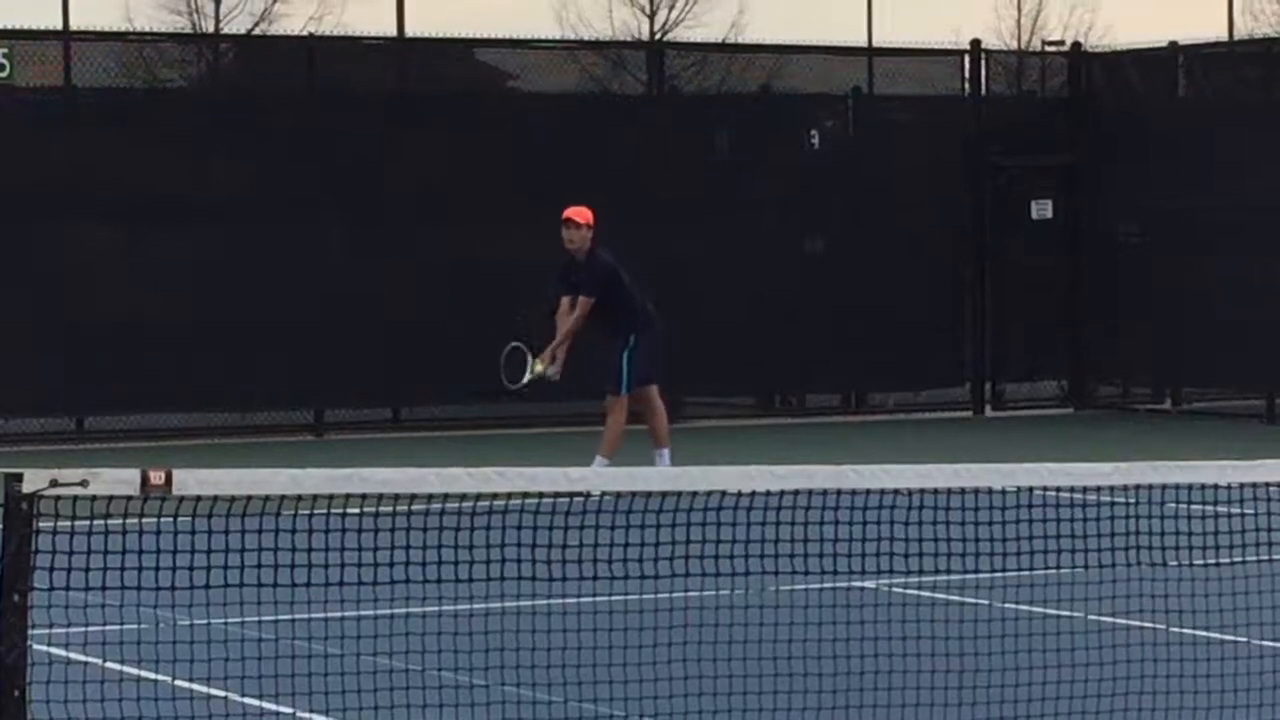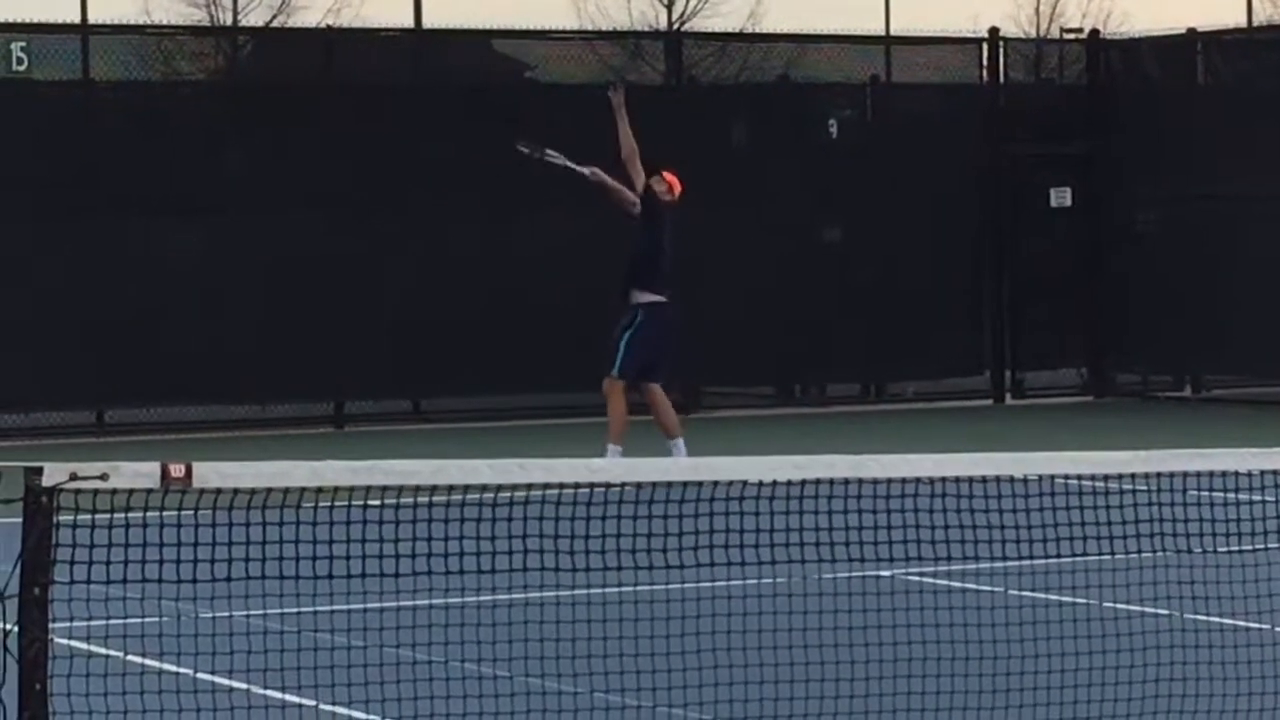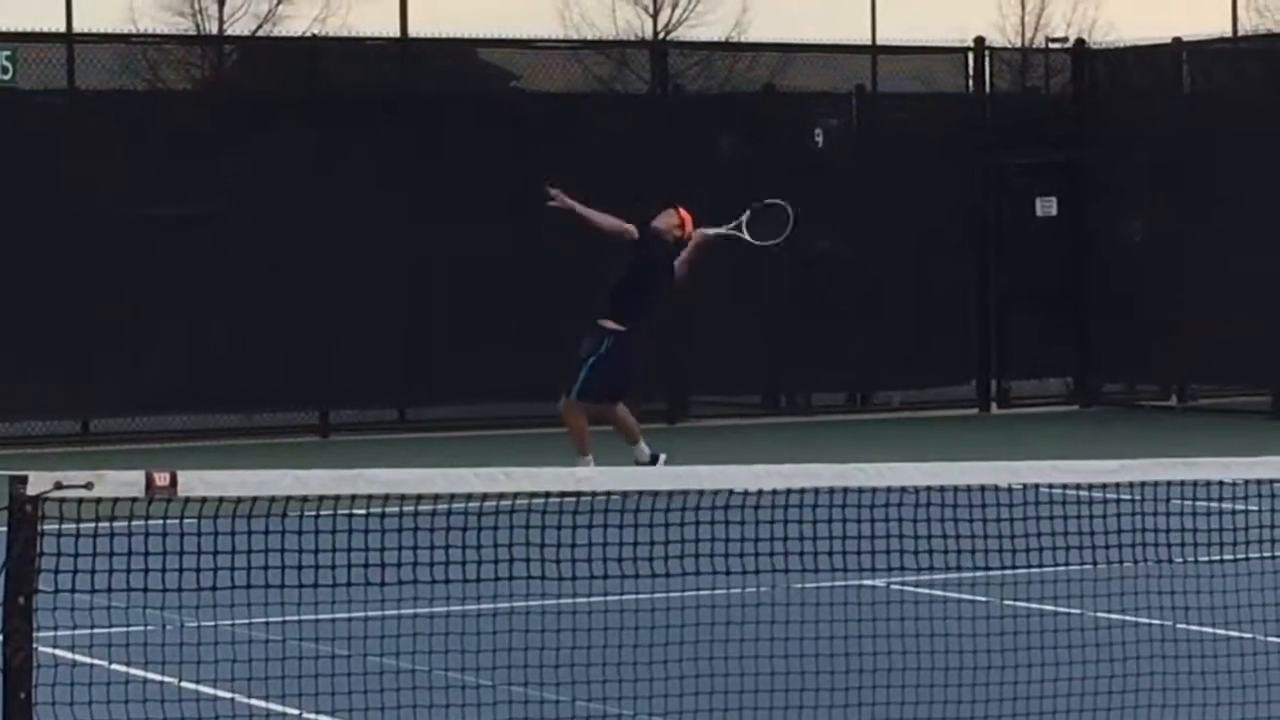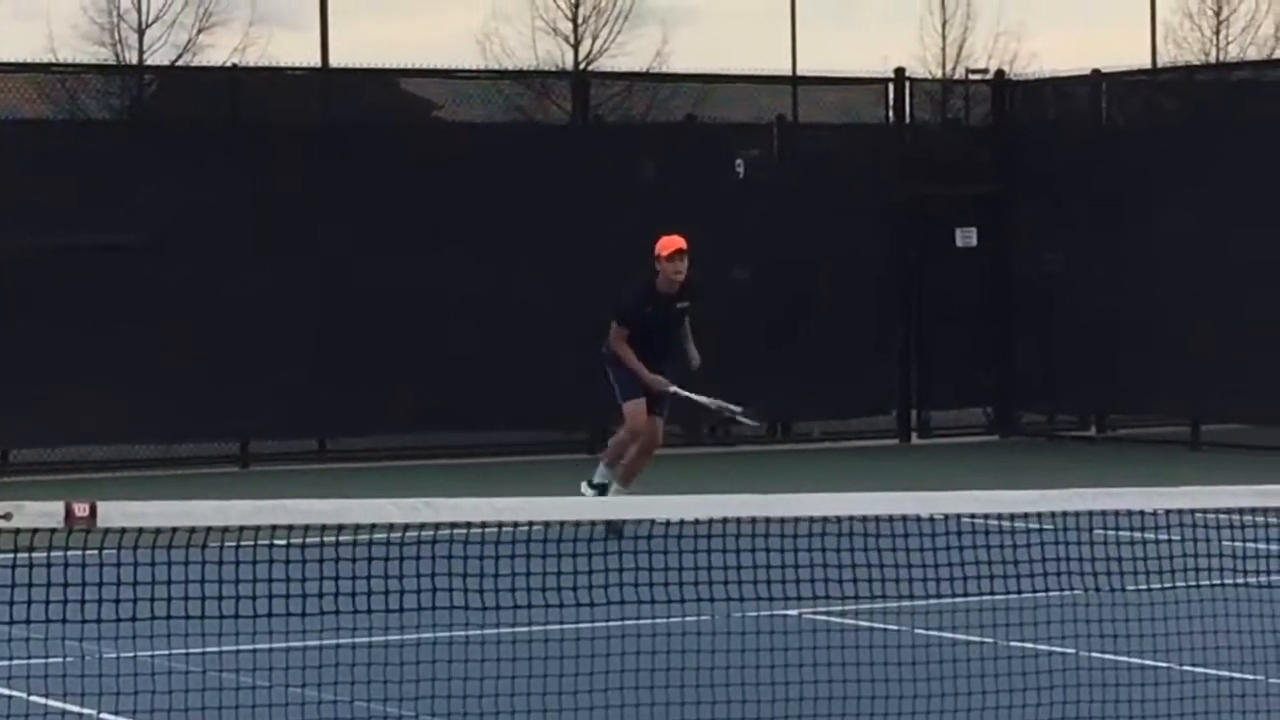
dt=0.7s
person 1, frame 1
left shoulder: (600, 264)
right shoulder: (569, 268)
left elbow: (579, 316)
right elbow: (564, 313)
left wrist: (552, 349)
right wrist: (559, 357)
left hip: (637, 331)
right hip: (625, 332)
left knee: (616, 402)
right knee: (648, 396)
left ankle: (598, 470)
right ankle: (664, 465)
person 1, frame 2
left shoulder: (658, 212)
right shoulder: (652, 215)
left elbow: (632, 161)
right elbow: (634, 203)
left wrist: (620, 112)
right wrist: (606, 179)
left hip: (646, 312)
right hip: (653, 312)
left knee: (613, 386)
right knee: (651, 388)
left ankle: (613, 461)
right ankle: (681, 458)
person 1, frame 3
left shoulder: (656, 246)
right shoulder: (670, 261)
left elbow: (616, 227)
right elbow: (681, 268)
left wrist: (572, 205)
left hip: (610, 336)
right hip: (610, 334)
left knee: (572, 406)
right knee: (607, 404)
right ankle: (645, 456)
person 1, frame 4
left shoulder: (685, 290)
right shoulder: (638, 298)
right elbow: (615, 343)
left wrist: (690, 346)
right wrist: (646, 376)
left hip: (657, 364)
right hip: (627, 359)
left knee: (651, 438)
right knee: (637, 425)
left ankle: (615, 496)
right ankle: (600, 478)
